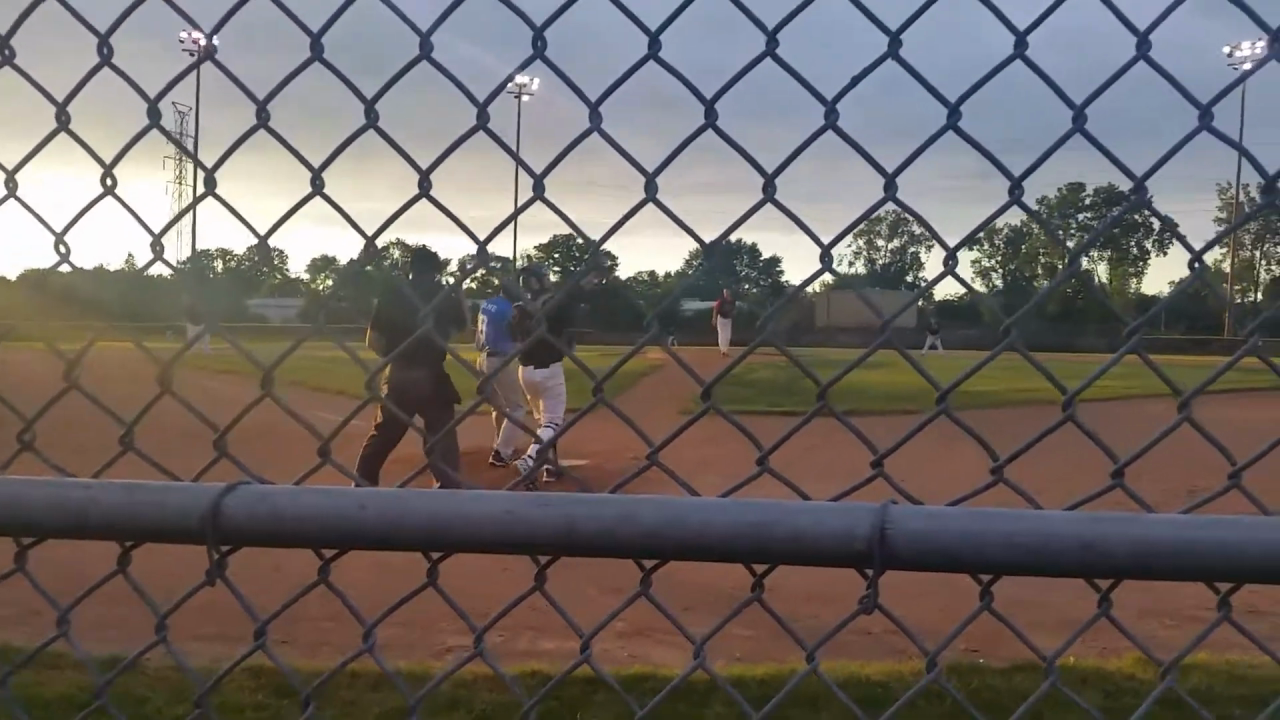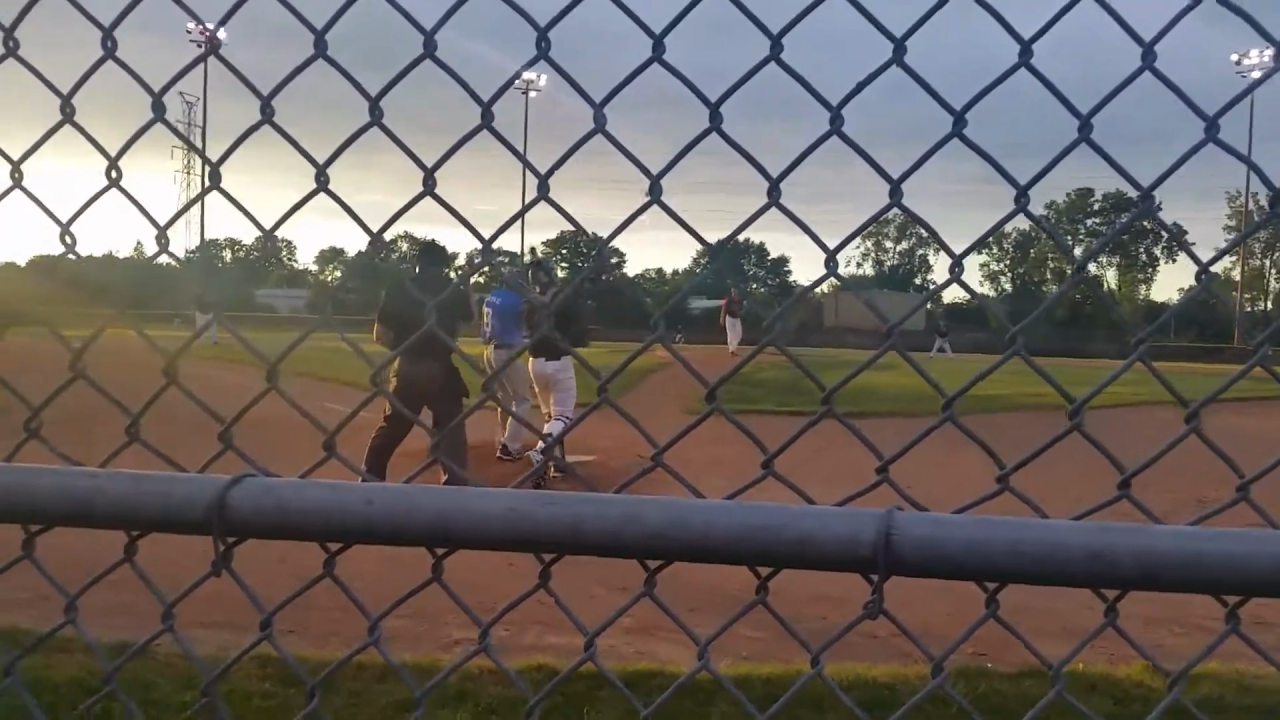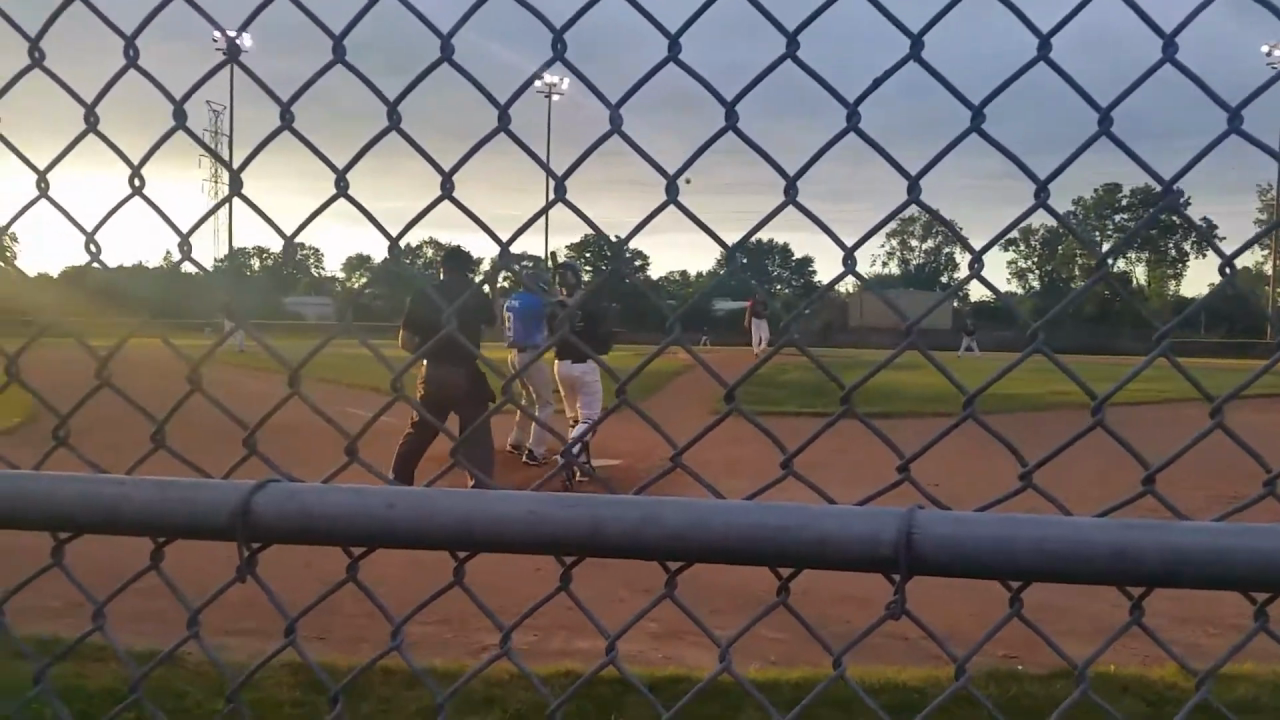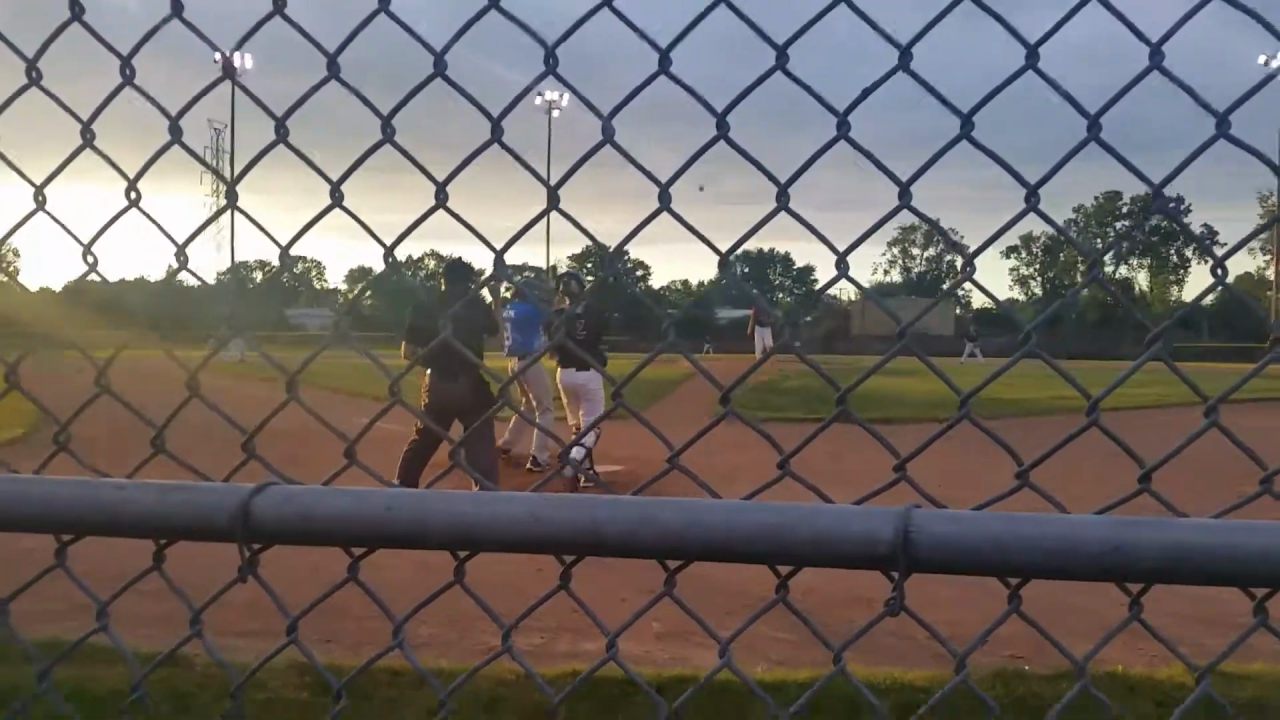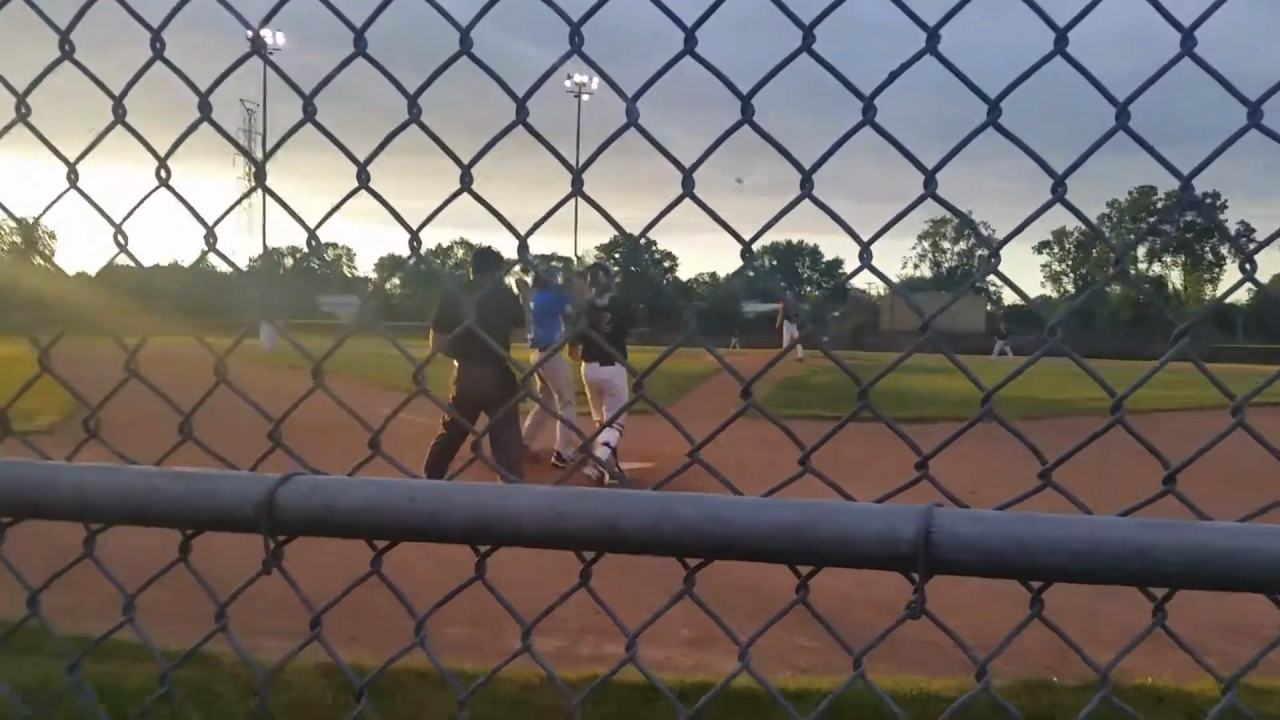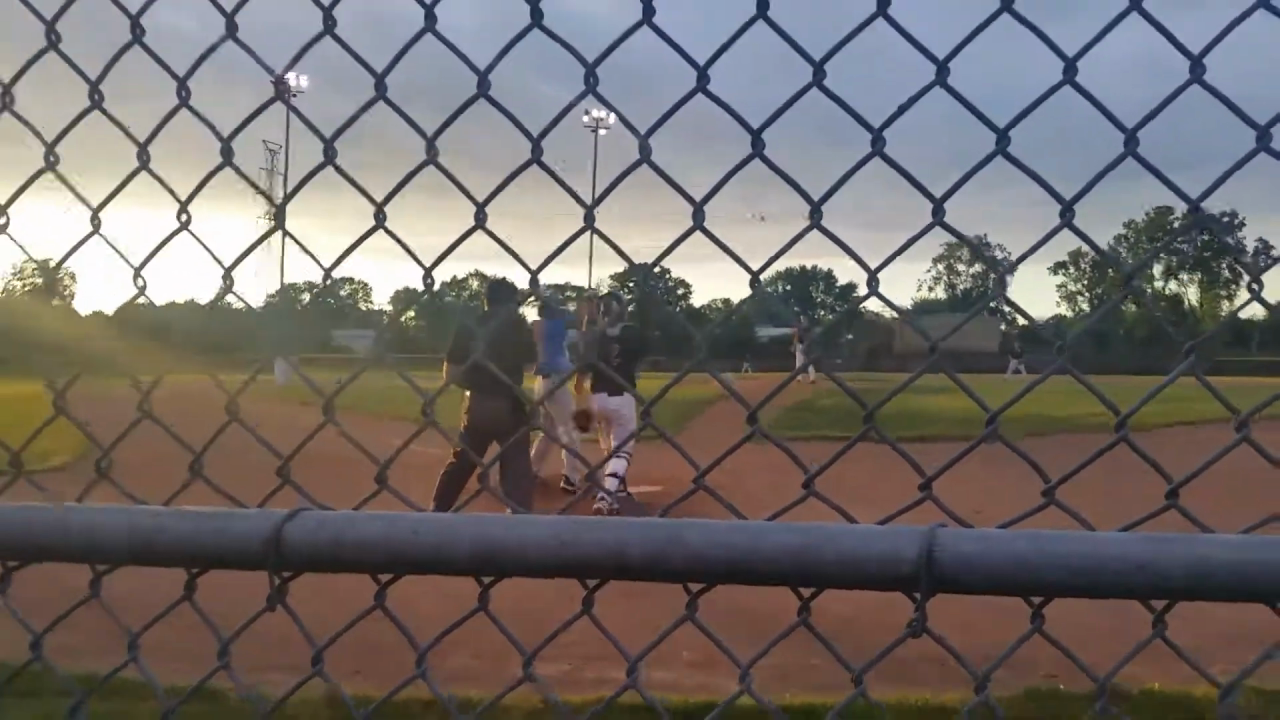
dt=0.1s
person 1, frame 1
left shoulder: (391, 296)
right shoulder: (445, 297)
left elbow: (373, 342)
right elbow: (462, 324)
right wrist: (459, 295)
left hip: (398, 376)
right hip: (432, 378)
left knee: (382, 436)
right knee: (443, 440)
person 1, frame 2
left shoulder: (398, 290)
right shoulder: (452, 290)
left elbow: (380, 335)
right elbow: (469, 317)
right wrist: (466, 287)
left hip: (407, 370)
right hip: (440, 371)
left knee: (390, 429)
right knee: (451, 435)
left ankle: (369, 483)
person 1, frame 3
left shoulder: (422, 296)
right shoulder: (476, 296)
left elbow: (406, 342)
right elbow: (492, 320)
left hip: (433, 376)
right hip: (467, 377)
left knee: (418, 434)
right knee: (477, 439)
left ankle: (397, 487)
person 1, frame 4
left shoulder: (424, 307)
right shoulder: (477, 305)
left elbow: (408, 352)
right elbow: (494, 330)
right wrist: (496, 299)
left hip: (437, 384)
right hip: (470, 385)
left knee: (422, 441)
right knee: (481, 446)
person 1, frame 5
left shoulder: (453, 297)
right shoulder: (504, 296)
left elbow: (436, 343)
right elbow: (521, 323)
left hip: (465, 376)
right hip: (498, 377)
left knee: (450, 434)
right knee: (507, 440)
person 1, frame 6
left shoulder: (466, 329)
right shoulder: (517, 327)
left elbow: (450, 374)
right elbow: (531, 358)
left hip: (477, 406)
right hip: (509, 407)
left knee: (460, 464)
right knee: (517, 470)
person 2, frame 1
left shoulder: (519, 310)
right shoulder: (558, 303)
left elbow: (517, 336)
left hip: (526, 370)
right hip: (549, 369)
left knee: (543, 420)
right knee: (552, 422)
left ankle: (549, 465)
right ankle: (529, 461)
person 2, frame 2
left shoulder: (531, 305)
right shoulder: (565, 299)
left elbow: (532, 333)
left hip: (536, 363)
right hip: (559, 363)
left knee: (551, 413)
right knee: (563, 415)
left ankle: (556, 461)
right ankle: (539, 455)
person 2, frame 3
left shoulder: (556, 309)
right shoulder: (590, 302)
left elbow: (555, 340)
left hip: (562, 366)
right hip: (586, 366)
left knee: (575, 418)
right knee: (589, 419)
left ankle: (582, 465)
right ankle: (568, 458)
person 2, frame 4
left shoulder: (556, 317)
right shoulder: (594, 311)
left elbow: (552, 351)
right elbow: (600, 337)
left hip: (565, 374)
right hip: (589, 374)
left knee: (577, 425)
right knee: (591, 426)
left ankle: (585, 471)
right ankle: (572, 464)
person 2, frame 5
left shoulder: (583, 308)
right shoulder: (620, 303)
left elbow: (574, 345)
right elbow: (626, 331)
left hip: (589, 368)
right hip: (613, 368)
left knee: (603, 420)
right knee: (614, 421)
left ankle: (608, 468)
right ankle: (597, 465)
person 2, frame 6
left shoulder: (594, 337)
right shoulder: (633, 333)
left elbow: (584, 372)
right elbow: (640, 358)
left hip: (597, 398)
right hip: (621, 398)
left knee: (610, 449)
right knee: (622, 450)
left ankle: (616, 493)
right ankle: (606, 496)
person 3, frame 1
left shoulder: (487, 304)
right shoulder: (508, 309)
left hip: (483, 359)
right hip: (499, 361)
left knee: (499, 405)
right knee: (516, 408)
left ankle: (502, 447)
right ankle: (501, 453)
person 3, frame 2
left shoulder: (491, 296)
right shoulder: (514, 300)
left hip: (491, 351)
right hip: (507, 353)
left knee: (505, 398)
right knee: (522, 401)
left ankle: (508, 441)
right ankle: (509, 447)
person 3, frame 3
left shoulder: (510, 301)
right shoulder: (534, 302)
left hip: (515, 354)
right hip: (530, 356)
left knee: (529, 399)
right knee: (545, 404)
left ankle: (517, 442)
right ankle: (535, 452)
person 3, frame 4
left shoulder: (507, 310)
right shoulder: (530, 309)
left hip: (514, 361)
right hip: (529, 362)
left knee: (528, 406)
right knee: (545, 410)
left ankle: (506, 446)
right ankle: (538, 459)
person 3, frame 5
left shoulder: (529, 301)
right shoulder: (550, 299)
left hip: (538, 354)
right hip: (551, 355)
left knee: (546, 401)
right knee: (566, 404)
left ankle: (523, 443)
right ankle: (563, 454)
person 3, frame 6
left shoulder: (538, 327)
right shoulder: (553, 326)
left hip: (543, 381)
right hip: (555, 381)
left knee: (549, 429)
right knee: (568, 430)
left ankle: (530, 470)
right ankle: (571, 478)
